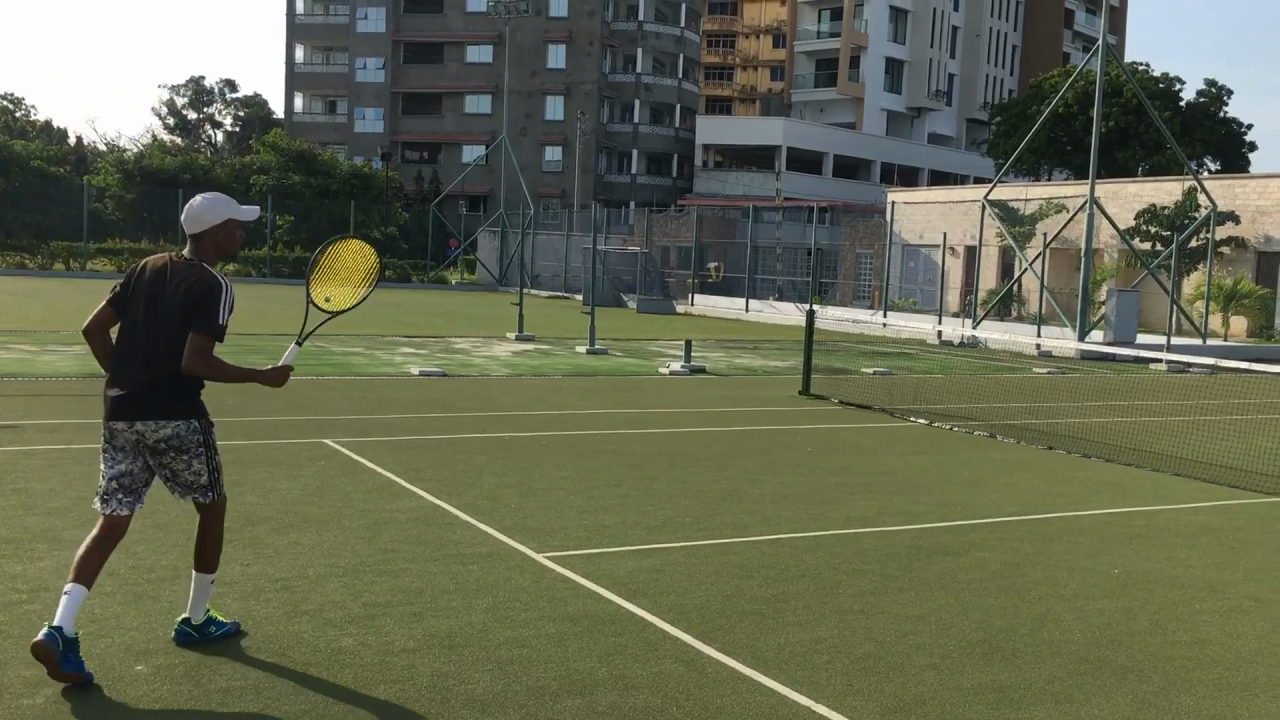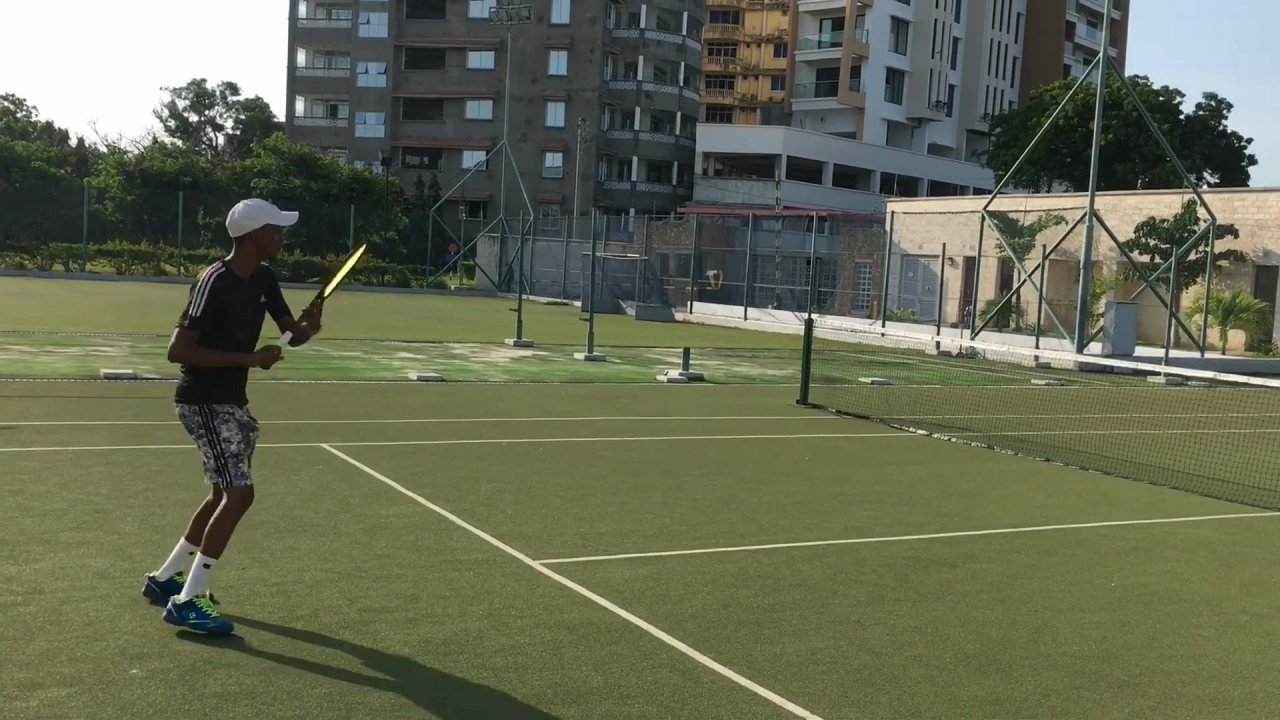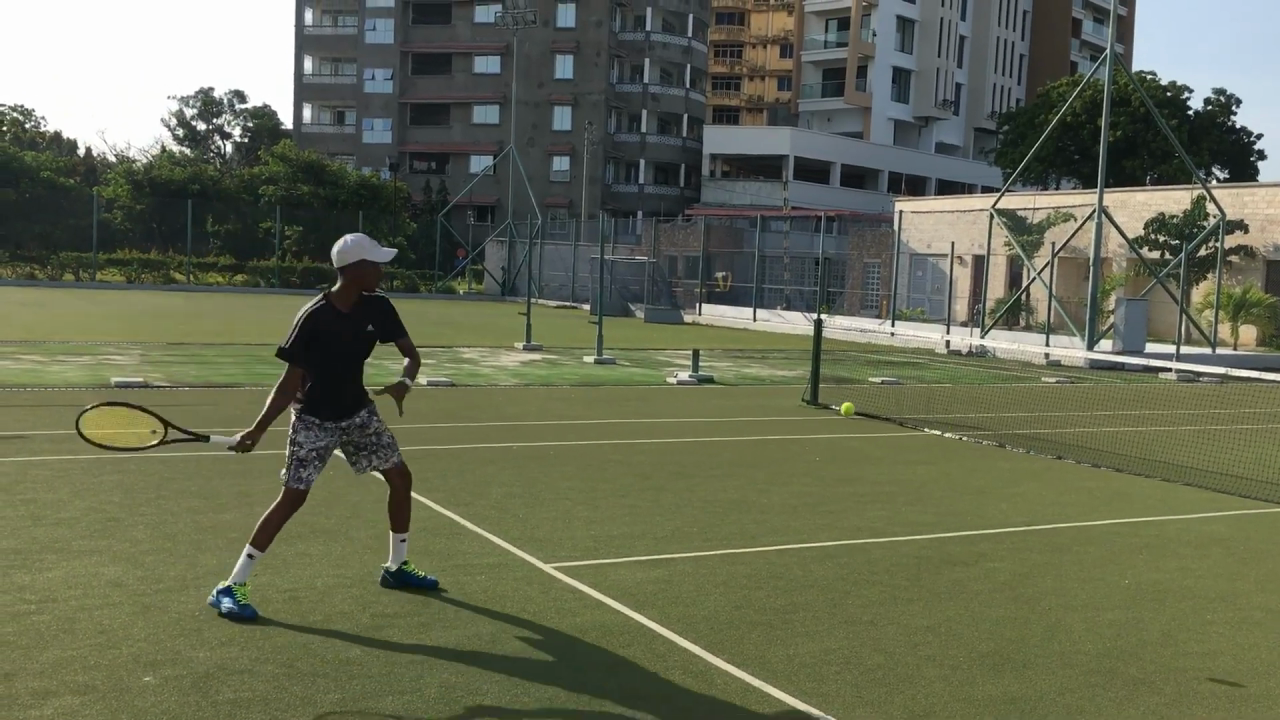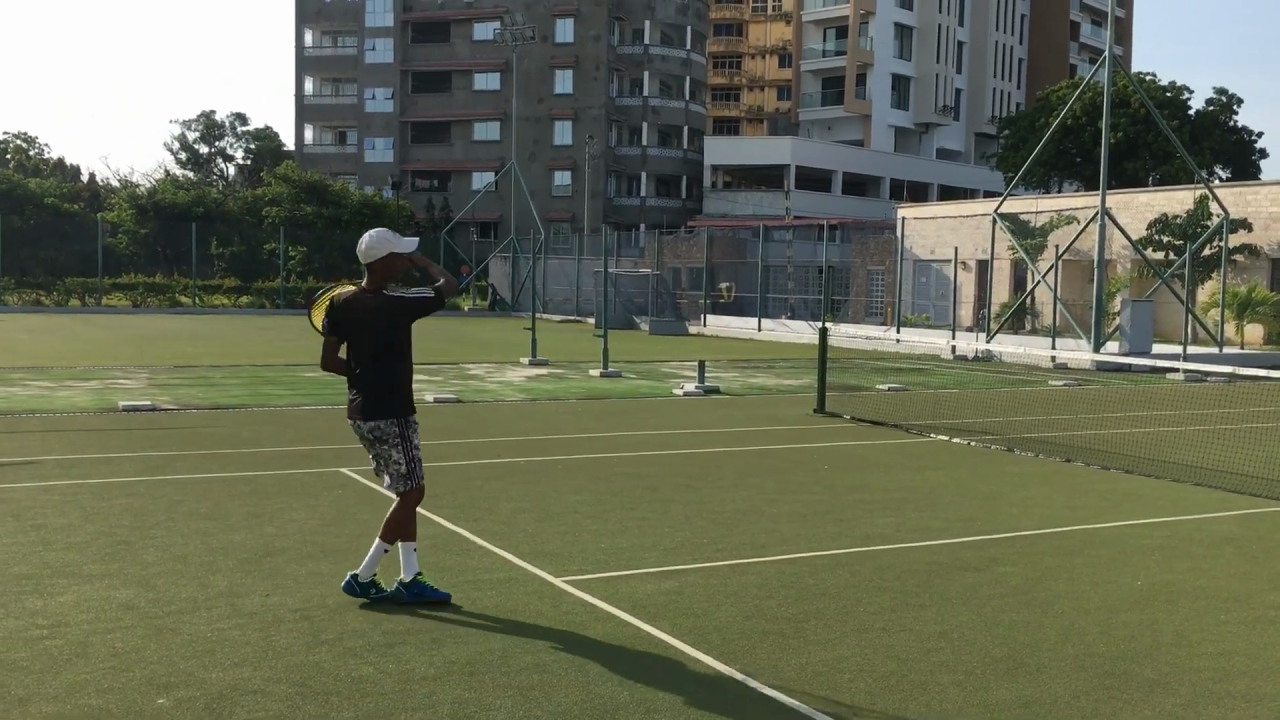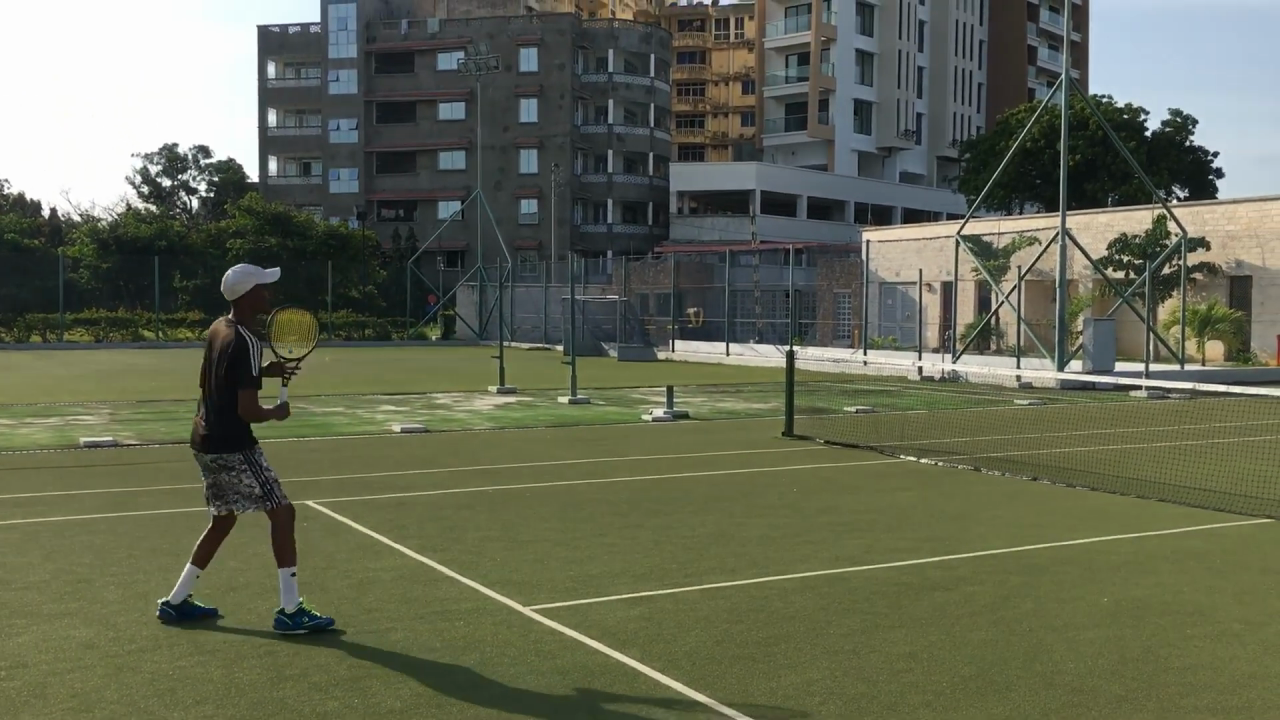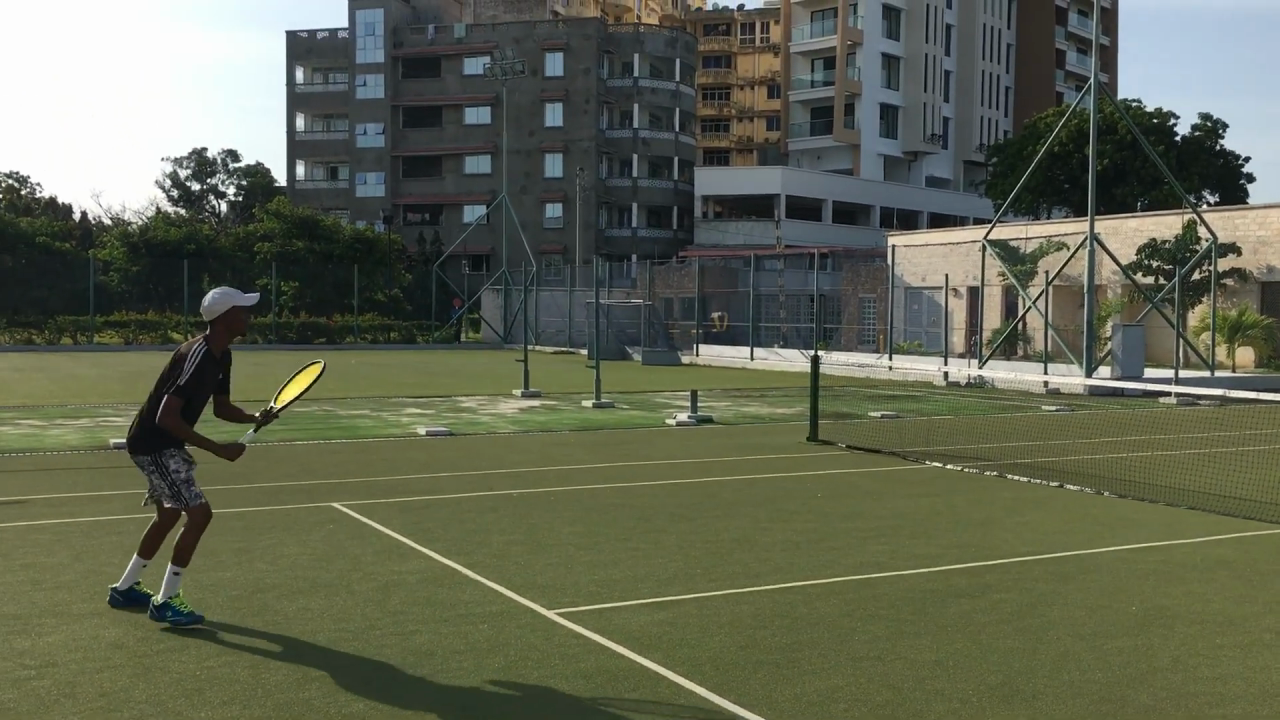
dt=0.7s
person 1, frame 1
left shoulder: (145, 269)
right shoulder: (214, 286)
left elbow: (94, 330)
right elbow: (194, 362)
right wrist: (260, 376)
left hip: (121, 415)
right hip: (176, 417)
left knee: (111, 523)
right knee: (212, 506)
left ankle: (60, 630)
right ankle: (197, 619)
person 1, frame 2
left shoulder: (266, 279)
right shoulder: (214, 282)
left elbow: (297, 337)
right elbow: (178, 352)
left wrist: (308, 324)
right wrist: (246, 358)
left hip: (233, 402)
right hip: (205, 403)
left knee: (225, 495)
right knee: (241, 494)
left ankle: (164, 580)
right ankle: (188, 600)
person 1, frame 3
left shoulder: (378, 306)
right shoulder: (313, 317)
left elbow: (411, 355)
right elbow: (290, 383)
left wrist: (404, 382)
right wrist: (257, 430)
left hip: (359, 410)
right hip: (315, 418)
left knee: (401, 479)
right knee: (292, 498)
left ankle: (397, 567)
right ankle: (231, 586)
person 1, frame 4
left shoulder: (338, 302)
right shoulder: (397, 304)
left elbow: (327, 362)
right elbow: (448, 287)
right wrist: (423, 261)
left hip: (361, 411)
right hip: (390, 416)
left knee: (406, 489)
right knee: (412, 493)
left ankle: (410, 579)
right ankle: (362, 578)
person 1, frame 5
left shoulder: (217, 329)
right shoulder: (246, 343)
right elbow: (247, 411)
left wrist: (264, 372)
right wrist: (278, 412)
left hip: (205, 441)
right hip: (232, 445)
left knee: (223, 520)
right knee: (282, 513)
left ankle: (176, 601)
right ankle: (291, 609)
person 1, frame 6
left shoulder: (222, 357)
right shoulder: (195, 356)
left elbow: (222, 408)
right elbow: (166, 417)
left wrist: (254, 418)
right wrist: (215, 449)
left hip: (169, 444)
right hip: (152, 443)
left knee: (168, 515)
right knee: (199, 513)
left ankle: (125, 588)
right ankle: (168, 599)
